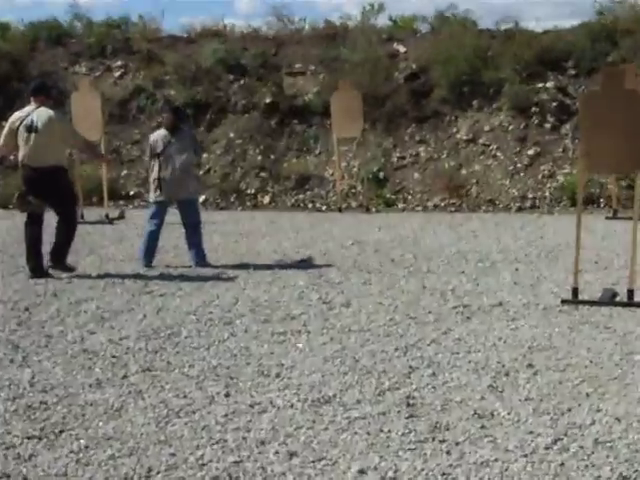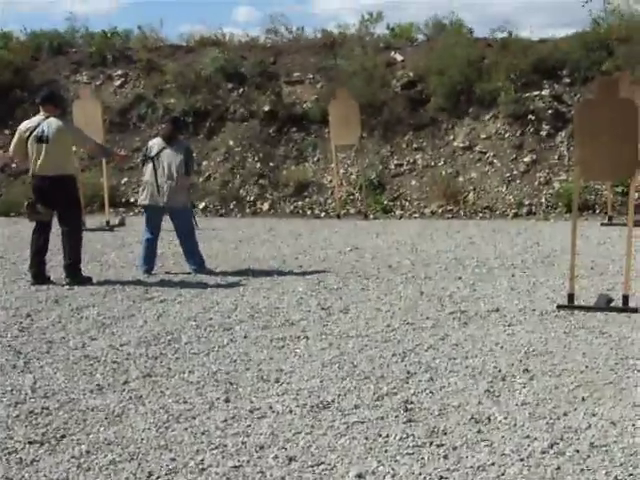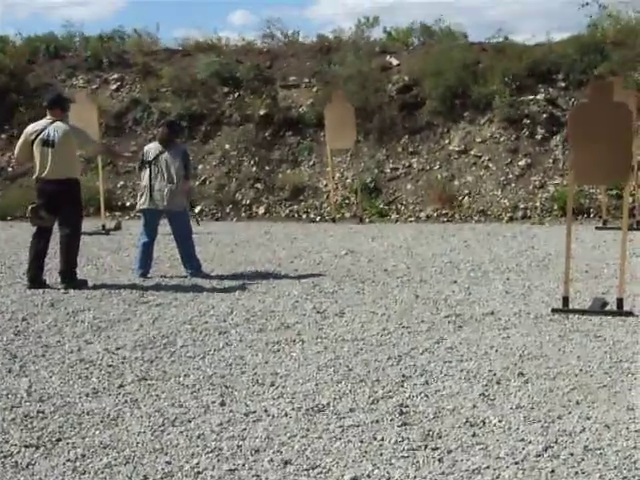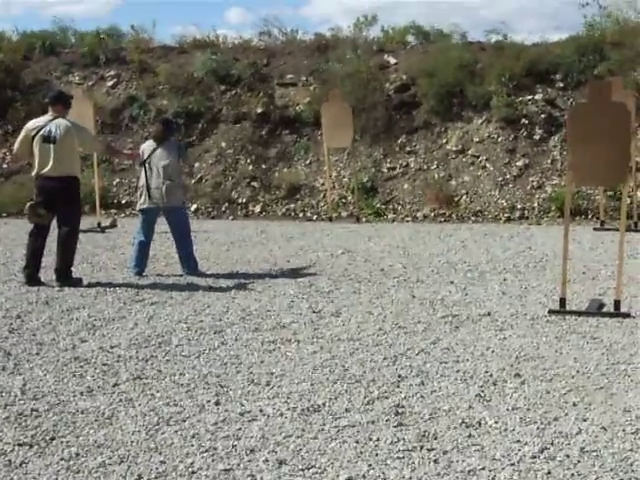
dt=0.4s
person 1, frame 1
left shoulder: (17, 118)
right shoulder: (55, 118)
right elbow: (80, 143)
right wrist: (101, 156)
left hip: (29, 173)
right hip: (53, 173)
left knee: (34, 219)
right knee: (68, 215)
left ankle: (35, 267)
right ankle: (57, 258)
person 1, frame 2
left shoulder: (25, 127)
right shoulder: (64, 127)
left elbow: (15, 155)
right elbow: (92, 146)
right wrist: (115, 155)
left hip: (39, 182)
right hip: (63, 181)
left knee: (41, 228)
right knee: (71, 227)
left ankle: (37, 274)
right ankle: (73, 273)
person 1, frame 3
left shoulder: (32, 130)
right shoulder: (70, 131)
left elbow: (19, 158)
right elbow: (98, 148)
right wrist: (121, 156)
left hip: (43, 185)
right hip: (66, 185)
left knee: (42, 231)
right knee: (69, 230)
left ankle: (34, 277)
right ankle: (68, 277)
person 1, frame 4
left shoulder: (32, 126)
right shoulder: (72, 128)
left elbow: (18, 153)
right elbow: (101, 146)
right wrist: (123, 154)
left hip: (43, 181)
right hip: (66, 182)
left knee: (39, 228)
right knee: (67, 228)
left ankle: (30, 274)
right ankle: (63, 275)
person 2, frame 1
left shoulder: (155, 137)
right shoulder: (188, 135)
left elbow: (151, 160)
right elbow: (198, 155)
left hip: (162, 188)
right hip: (186, 187)
left knee: (154, 224)
right knee: (192, 225)
left ankle: (146, 259)
right ankle: (198, 259)
person 2, frame 2
left shoulder: (152, 144)
right shoulder: (184, 147)
left elbow: (143, 165)
right elbow: (188, 175)
right wrist: (185, 189)
left hip: (152, 194)
right hip: (176, 196)
left knee: (150, 232)
right knee: (186, 233)
left ankle: (146, 267)
right ankle: (197, 266)
person 2, frame 3
left shoulder: (148, 149)
right shoulder: (181, 150)
left elbow: (141, 172)
right elbow: (187, 178)
right wrist: (185, 194)
left hip: (151, 198)
right hip: (175, 199)
left knee: (147, 236)
right knee: (183, 237)
left ankle: (141, 270)
right ankle: (193, 269)
person 2, frame 4
left shoulder: (144, 147)
right shoulder: (176, 145)
left elbow: (143, 169)
right elbow: (186, 160)
left hip: (149, 196)
right hip: (172, 195)
left knee: (143, 234)
right knee: (182, 234)
left ankle: (137, 268)
right ankle: (190, 268)
